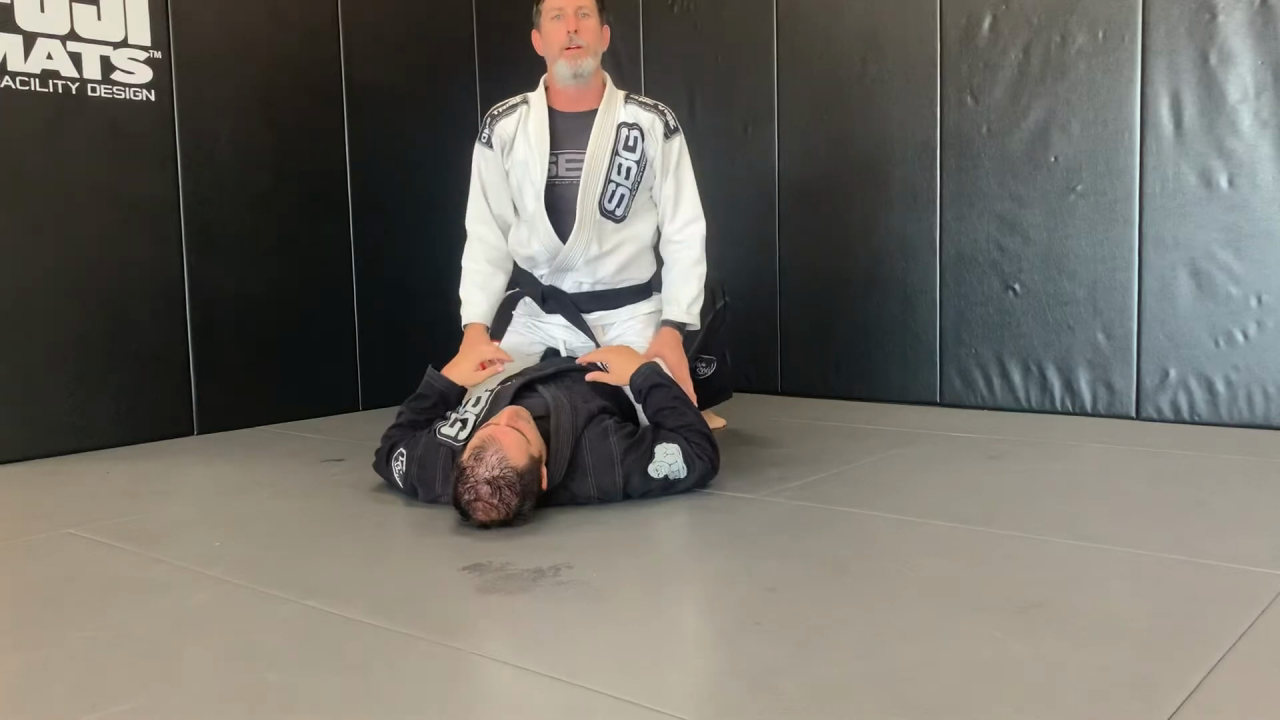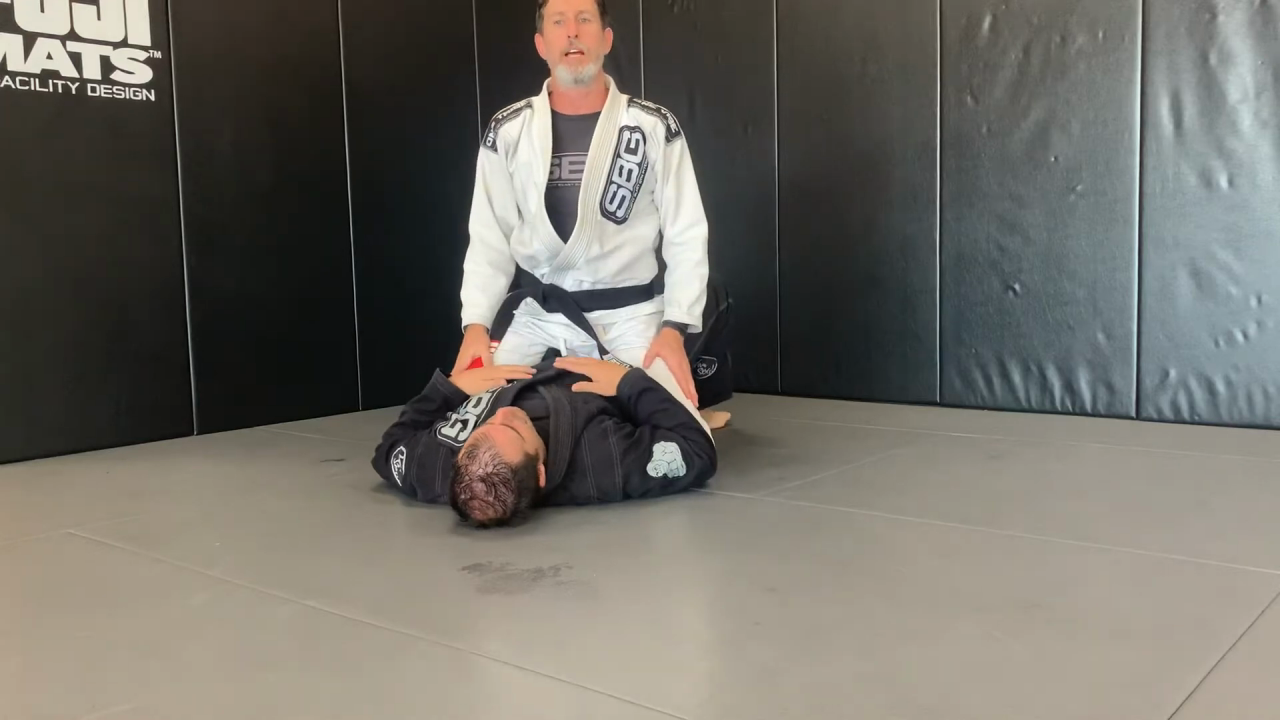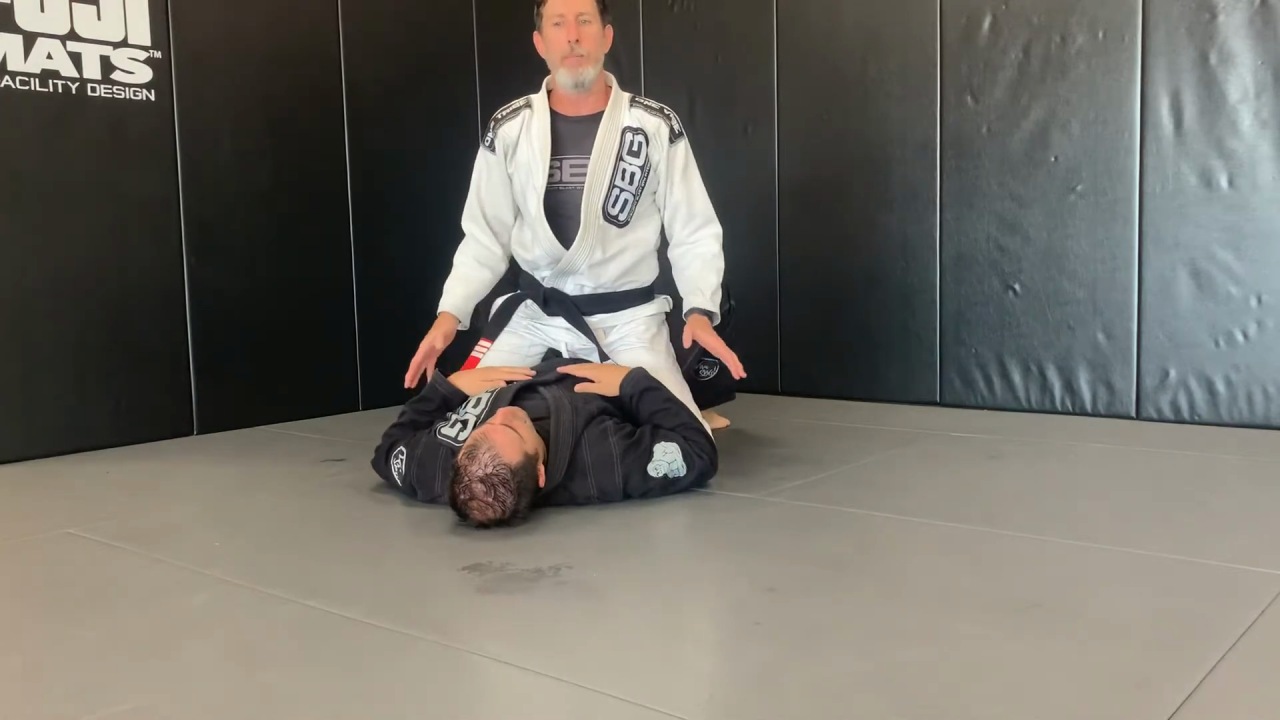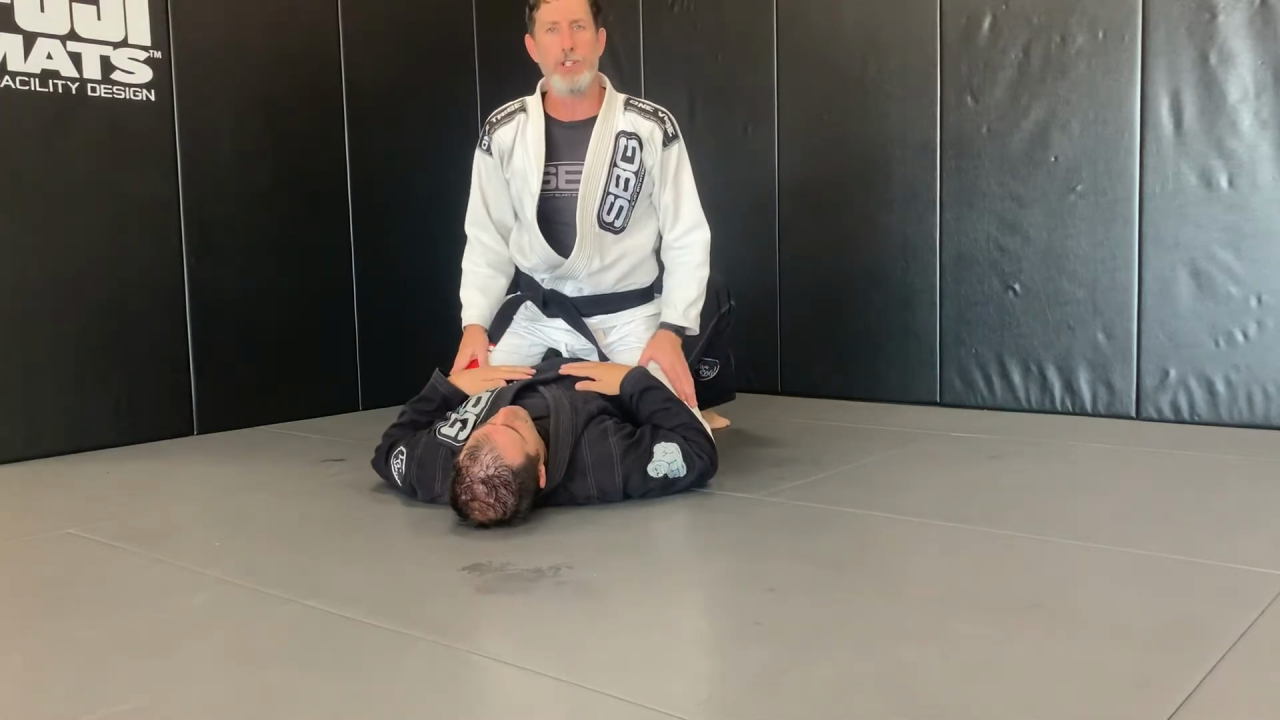
dt=0.7s
person 1, frame 1
left shoulder: (653, 123)
right shoulder: (503, 127)
left elbow: (684, 234)
right elbow: (487, 237)
left wrist: (673, 327)
right wrist: (476, 325)
left hip: (630, 315)
right hip: (535, 314)
person 1, frame 2
left shoulder: (654, 127)
right shoulder: (508, 131)
left elbow: (686, 236)
right elbow: (490, 238)
left wrist: (675, 327)
right wrist: (476, 324)
left hip: (630, 315)
right hip: (537, 316)
person 1, frame 3
left shoulder: (655, 127)
right shoulder: (508, 130)
left elbow: (694, 232)
right elbow: (485, 236)
left wrist: (700, 311)
right wrist: (450, 312)
left hip: (628, 318)
right hip: (535, 315)
person 1, frame 4
left shoulder: (652, 128)
right shoulder: (503, 132)
left elbow: (687, 238)
right elbow: (488, 239)
left wrist: (672, 329)
right wrist: (474, 324)
left hip: (628, 318)
right hip: (536, 315)
person 2, frame 1
left shoulder: (432, 468)
right shoulder: (605, 466)
left elbow: (391, 450)
right elbow: (701, 457)
left wrist: (446, 380)
right wrist: (645, 374)
person 2, frame 2
left shoulder: (431, 469)
right shoulder: (604, 465)
left elbow: (390, 450)
right elbow: (699, 456)
left wrist: (451, 386)
right wrist: (631, 381)
person 2, frame 3
left shoulder: (431, 469)
right shoulder: (605, 466)
left elbow: (389, 451)
right elbow: (699, 456)
left wrist: (448, 386)
right wrist: (633, 381)
person 2, frame 4
left shoulder: (432, 468)
right shoulder: (604, 466)
left elbow: (389, 451)
right elbow: (700, 455)
left wrist: (449, 386)
right wrist: (635, 381)
